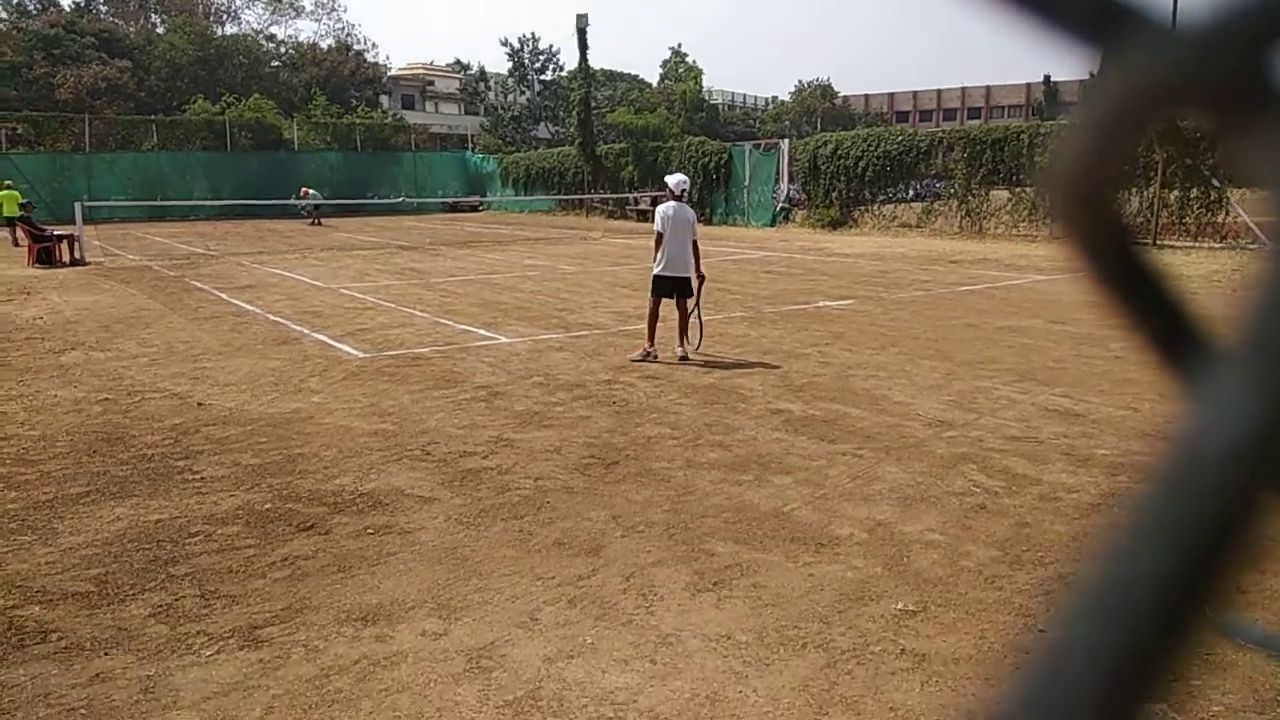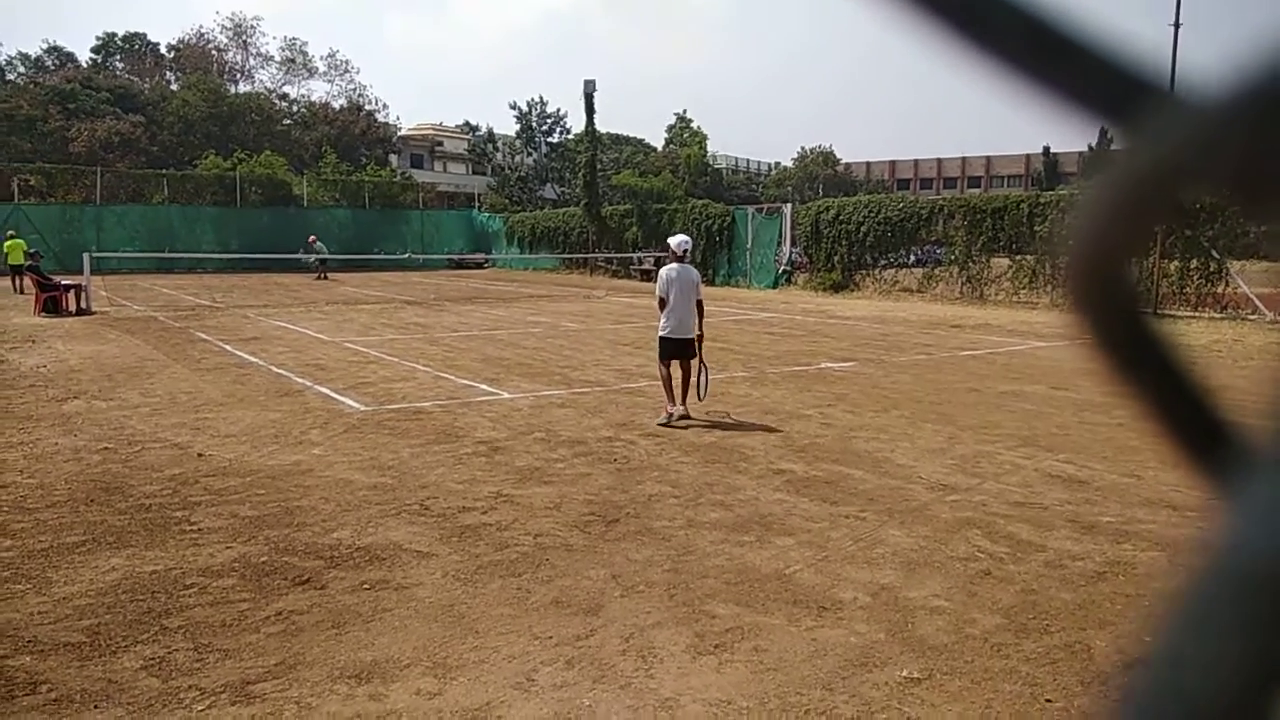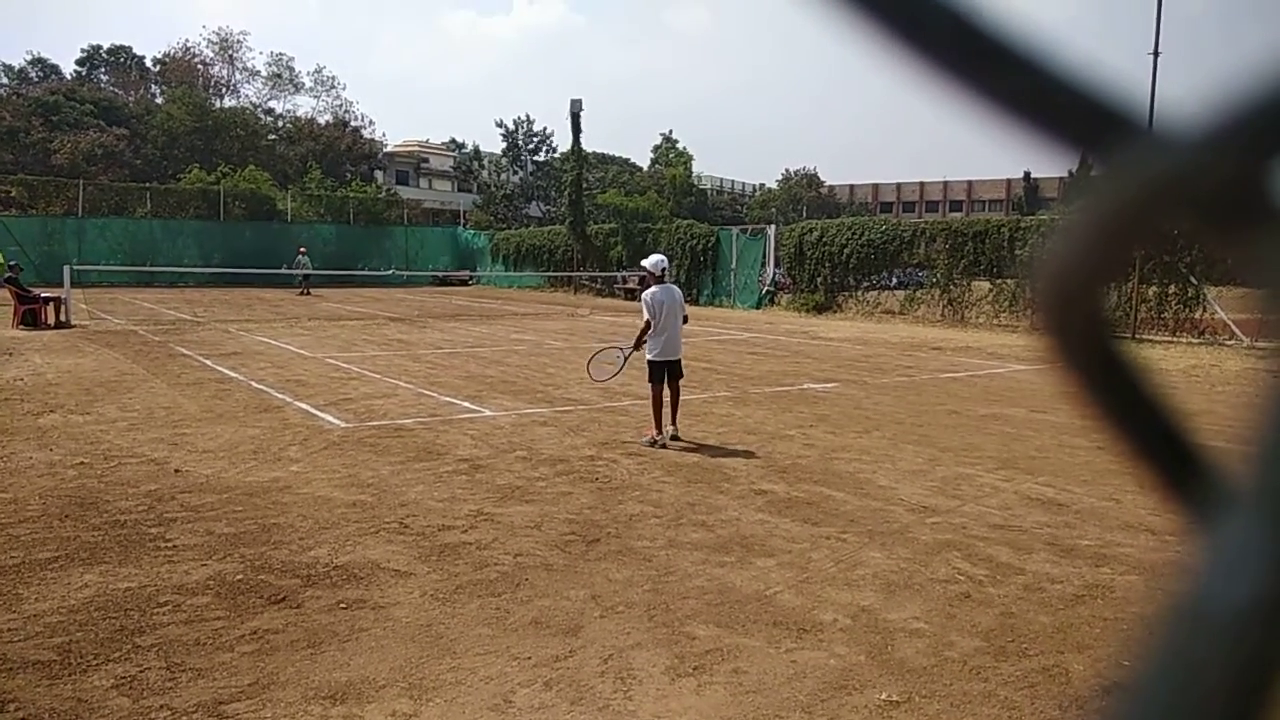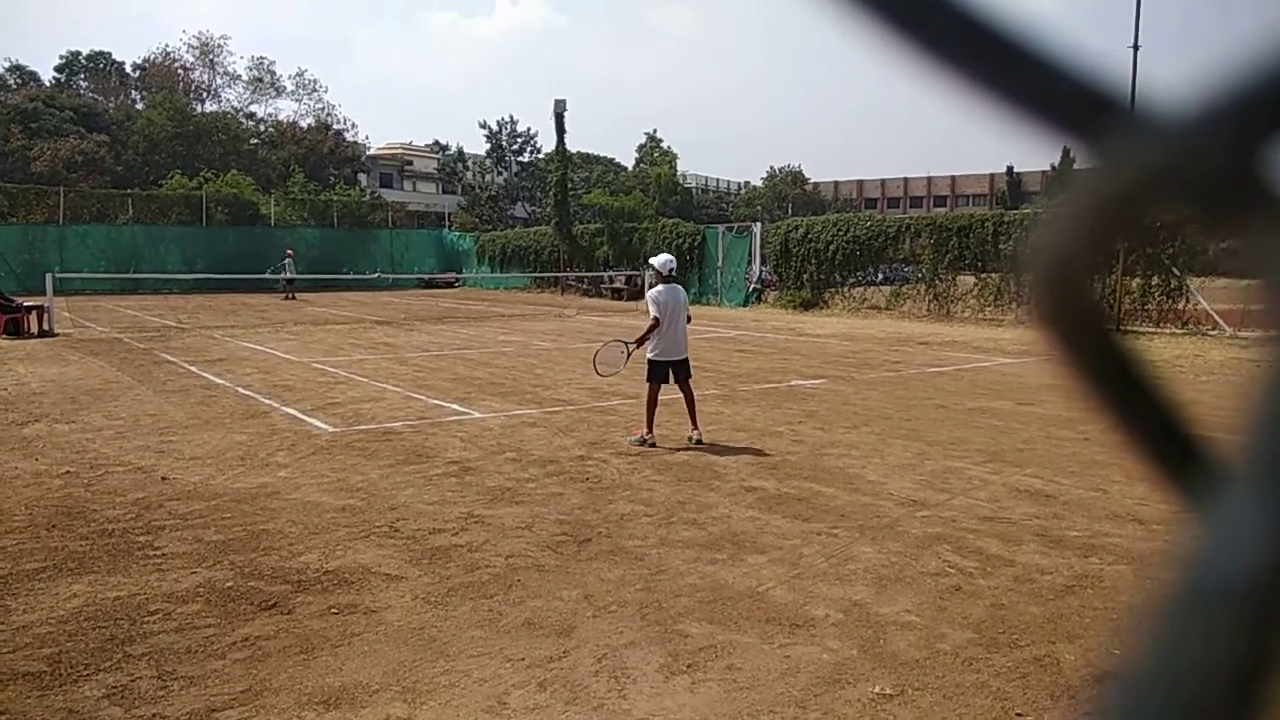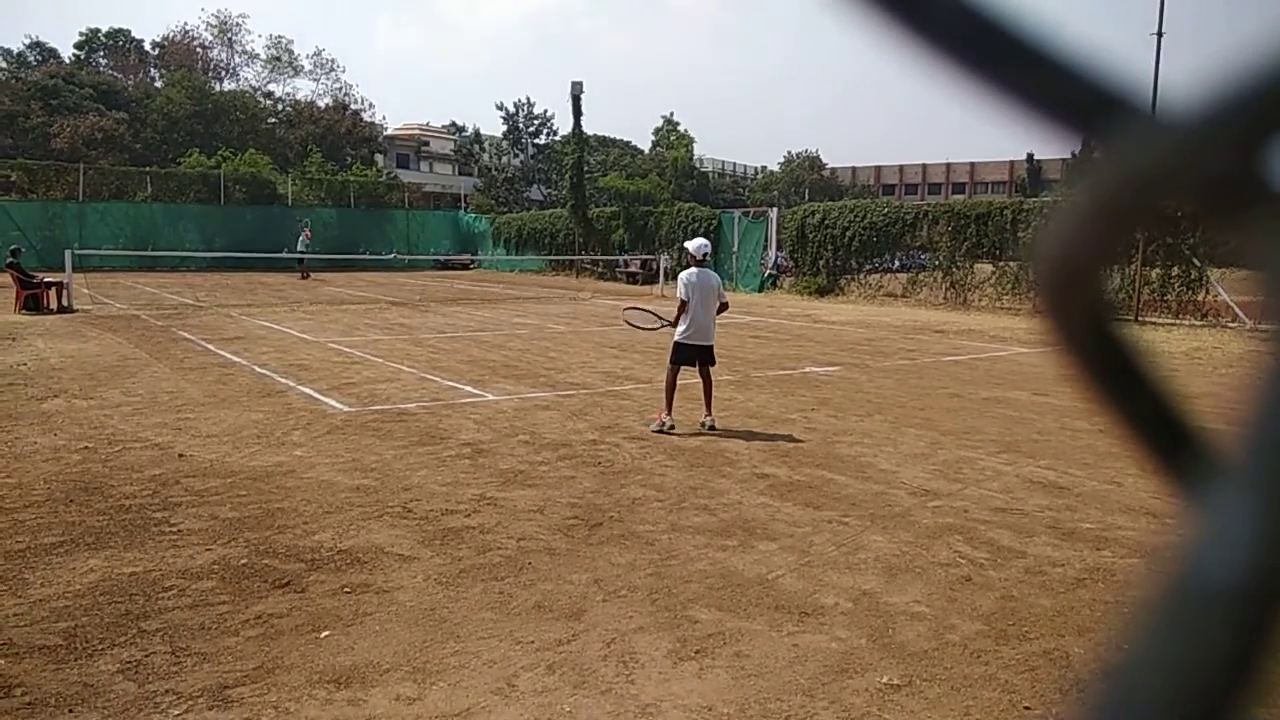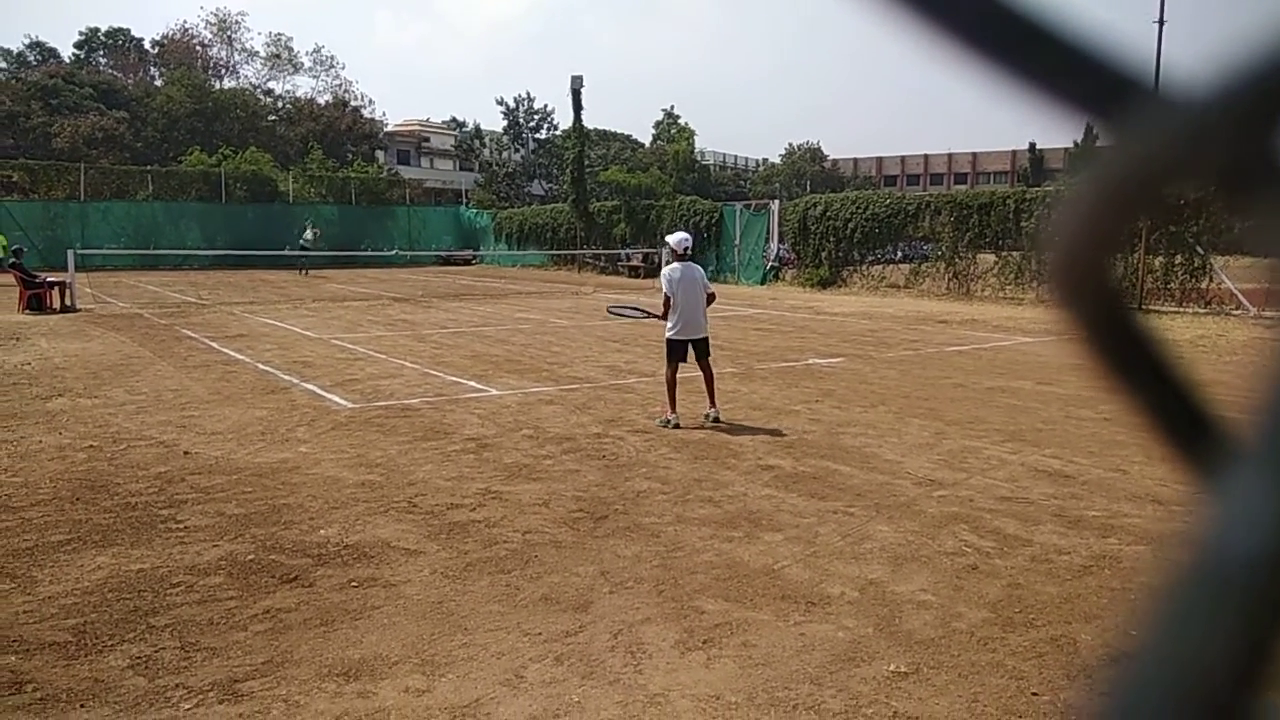
dt=0.5s
person 1, frame 1
left shoulder: (662, 209)
right shoulder: (690, 213)
left elbow: (658, 238)
right elbow: (694, 244)
left wrist: (656, 258)
right wrist: (698, 268)
left hip: (664, 266)
right hip: (684, 268)
left knee: (654, 303)
right knee: (682, 305)
left ankle: (650, 347)
right ankle: (681, 348)
person 1, frame 2
left shoulder: (665, 271)
right shoulder: (694, 273)
left elbow: (661, 301)
right elbow: (699, 303)
left wrist: (665, 317)
right wrist: (700, 328)
left hip: (669, 327)
right hip: (688, 328)
left knee: (664, 365)
right knee: (686, 365)
left ankle: (672, 407)
right ankle: (682, 406)
person 1, frame 3
left shoulder: (648, 295)
right shoulder: (676, 291)
left elbow: (648, 324)
right elbow: (684, 319)
left wrist: (638, 340)
left hip: (657, 349)
right hip: (675, 348)
left knee: (657, 389)
right knee: (674, 385)
left ankle: (658, 434)
right ankle: (673, 427)
person 1, frame 4
left shoulder: (653, 294)
right shoulder: (681, 292)
left elbow: (656, 321)
right elbow: (687, 319)
left wrist: (642, 338)
left hip: (659, 351)
right hip: (680, 349)
left knee: (653, 389)
right knee: (685, 386)
left ankle: (648, 433)
right ankle: (695, 430)
person 1, frame 5
left shoulder: (685, 276)
right shoulder: (715, 277)
left elbow: (682, 304)
right elbow: (724, 305)
left wrist: (676, 319)
left hip: (686, 333)
right hip: (706, 334)
left knee: (672, 371)
right knee: (705, 372)
left ankle: (667, 416)
right ankle: (708, 416)
person 1, frame 6
left shoulder: (668, 271)
right shoulder: (698, 270)
left elbow: (667, 299)
right elbow: (711, 296)
left wrist: (665, 313)
left hip: (677, 327)
right hip: (699, 326)
left knee: (672, 368)
right knee: (704, 364)
left ankle: (672, 414)
right ankle: (713, 408)
